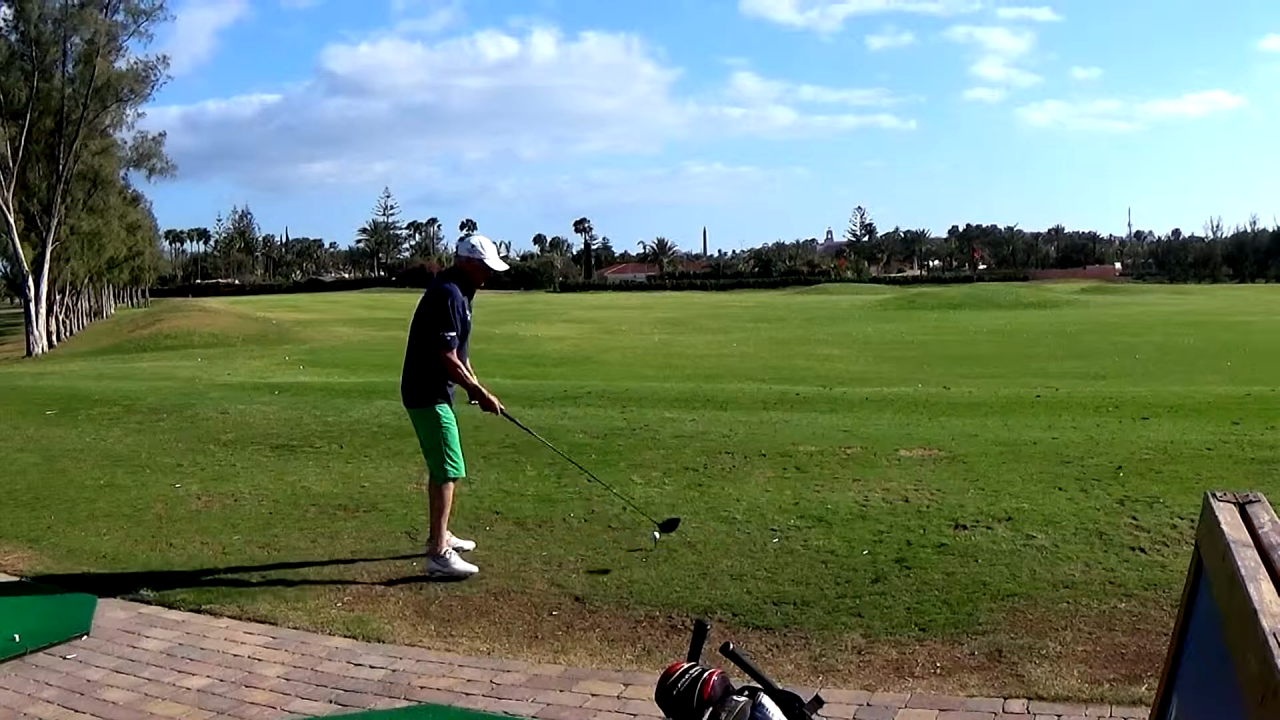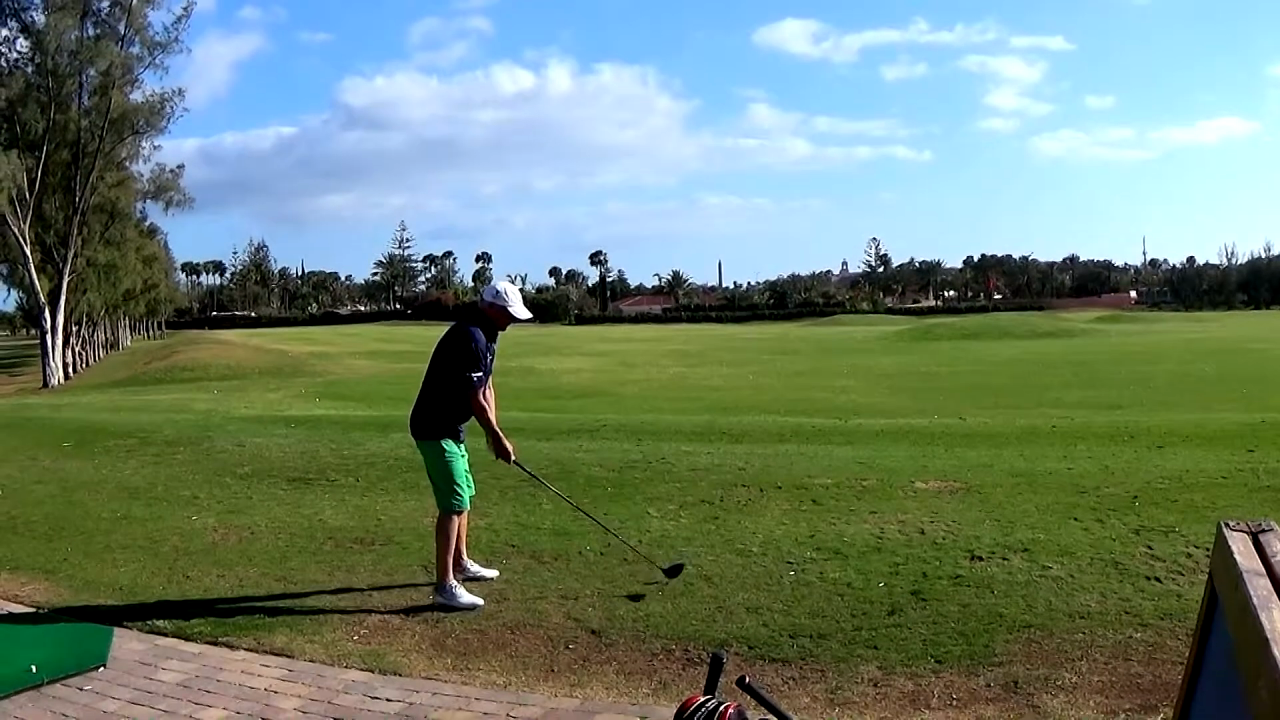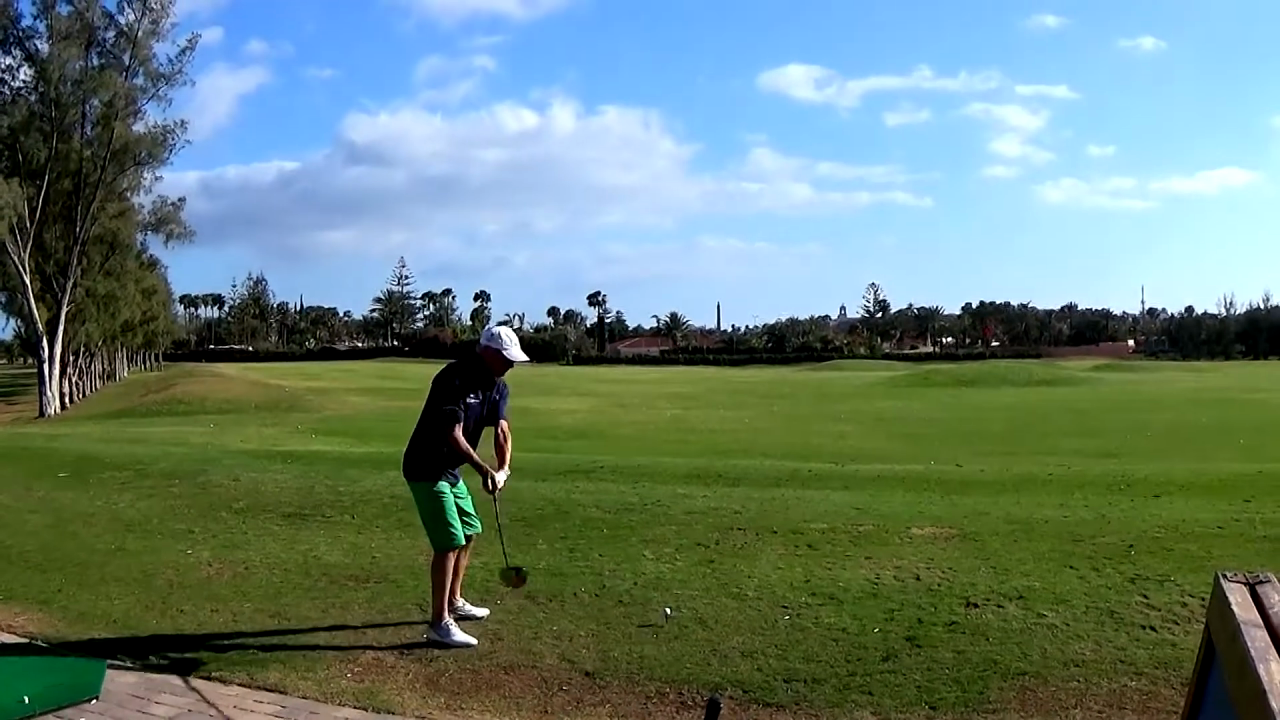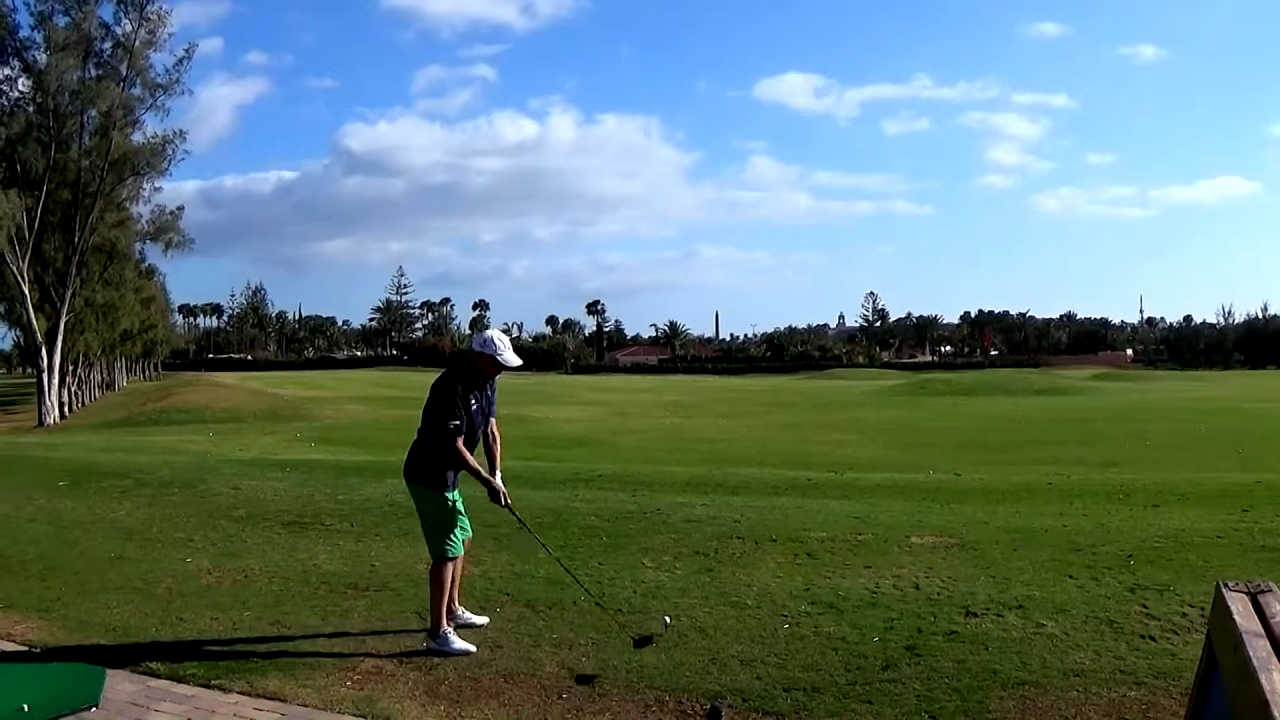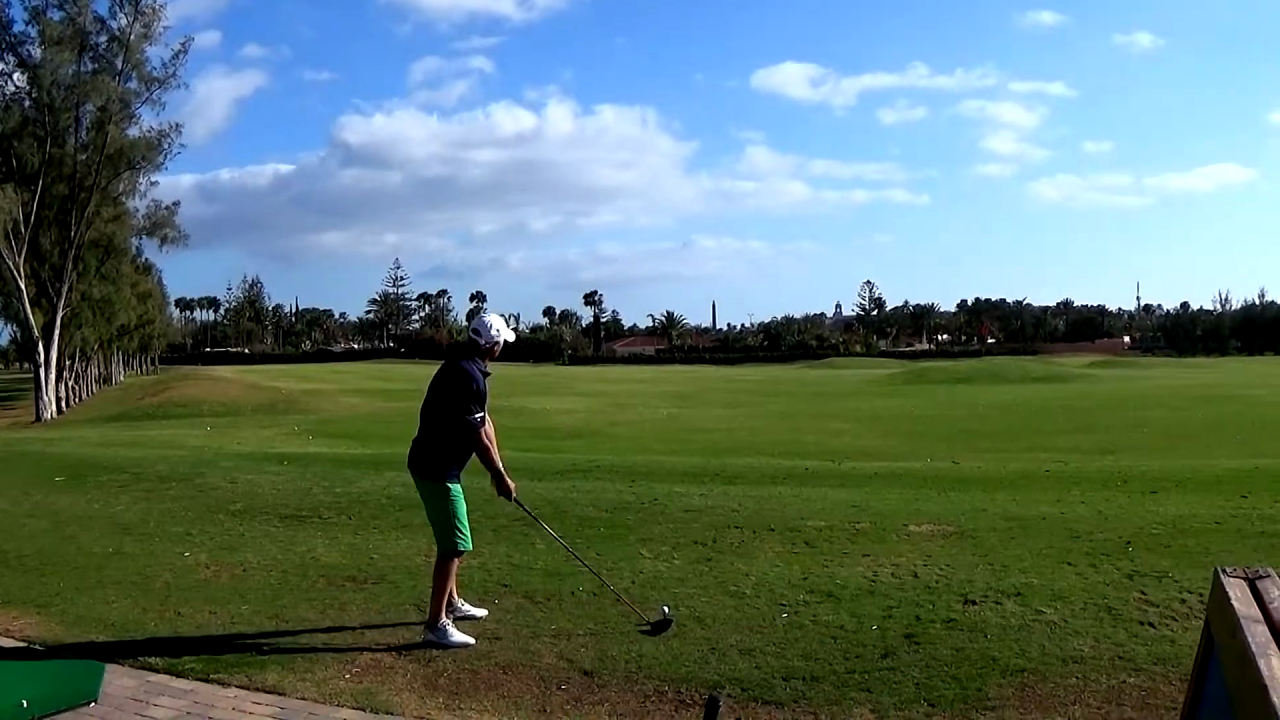
dt=1s
person 1, frame 1
left shoulder: (454, 291)
right shoulder: (448, 296)
right elbow: (447, 358)
left wrist: (472, 381)
right wrist: (481, 393)
left hip: (430, 391)
right hip: (428, 394)
left knee: (440, 468)
right knee: (448, 470)
left ankle: (439, 536)
right ankle: (439, 553)
person 1, frame 2
left shoulder: (485, 334)
right shoulder: (470, 337)
left elbow: (486, 387)
right elbow: (476, 400)
left wrist: (495, 434)
right wrist: (498, 439)
left hip: (449, 426)
right hip: (435, 428)
left knee: (463, 496)
right knee: (454, 503)
left ankle: (461, 563)
right ankle: (445, 584)
person 1, frame 3
left shoulder: (497, 386)
right shoulder: (454, 378)
left elbow: (502, 430)
right elbow: (453, 436)
left wrist: (503, 469)
right wrist: (482, 470)
left hip: (449, 470)
right hip: (426, 469)
left knee: (468, 532)
right knee: (449, 541)
left ankle: (453, 602)
right ankle: (439, 622)
person 1, frame 4
left shoulder: (487, 384)
right shoulder: (452, 387)
left elbow: (491, 430)
right elbow: (454, 447)
left wrist: (496, 475)
right wrist: (488, 481)
left hip: (447, 475)
right hip: (429, 476)
left knee: (460, 540)
right knee: (447, 550)
left ankle: (452, 610)
right ankle: (438, 632)
person 1, frame 5
left shoulder: (465, 366)
right shoulder: (469, 376)
left elbow: (485, 423)
right elbow: (478, 438)
left wrist: (499, 469)
right wrist: (501, 477)
left hip: (437, 464)
right hip: (437, 469)
left knee: (452, 540)
right knee: (454, 544)
left ankle: (452, 603)
right ankle: (436, 624)
